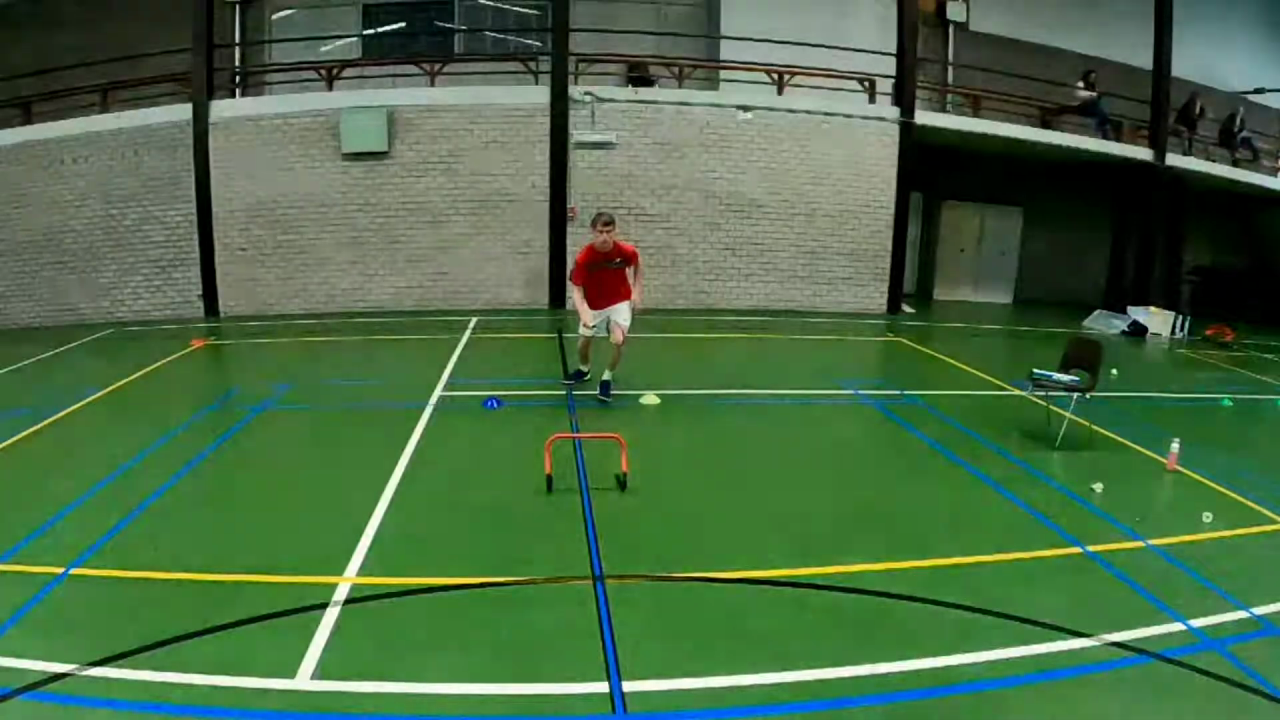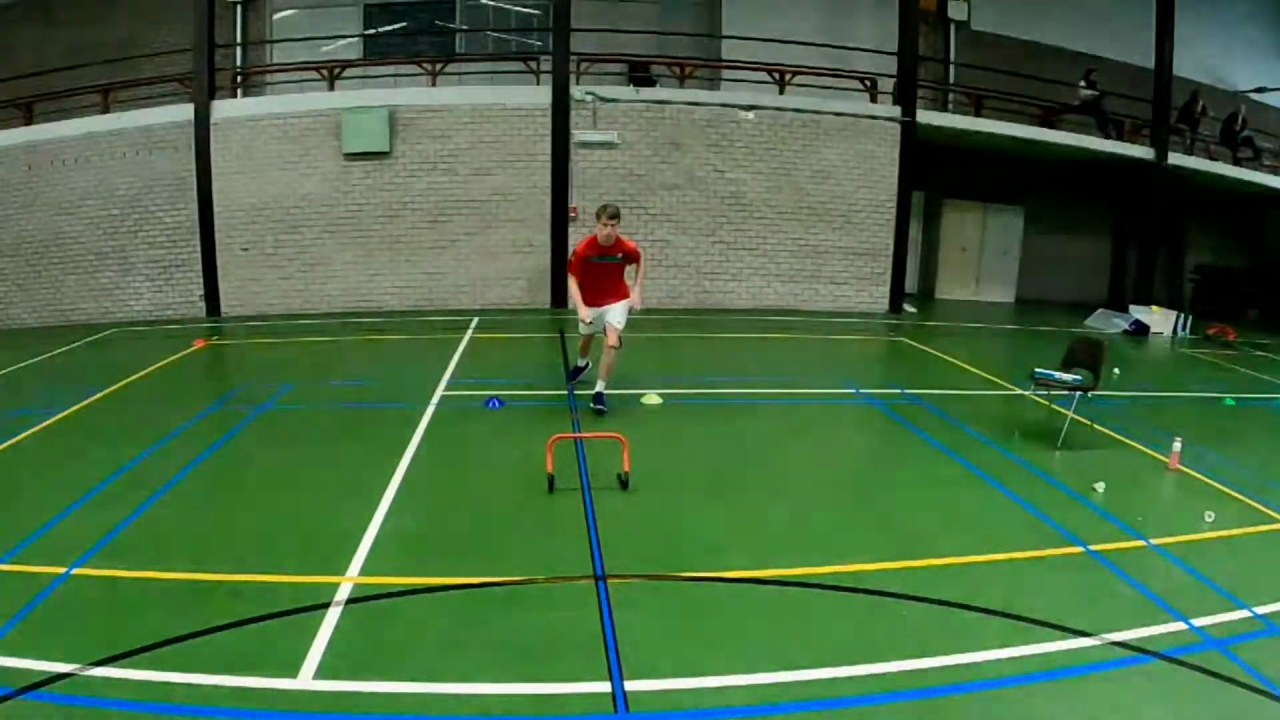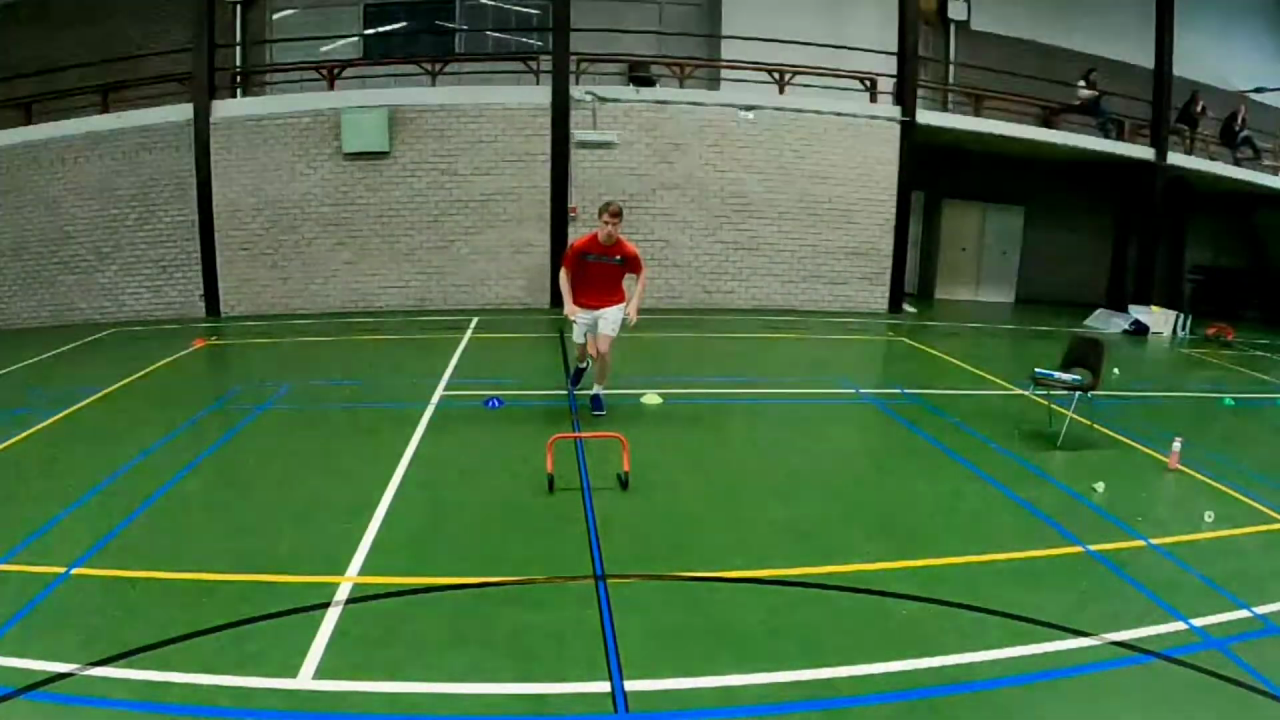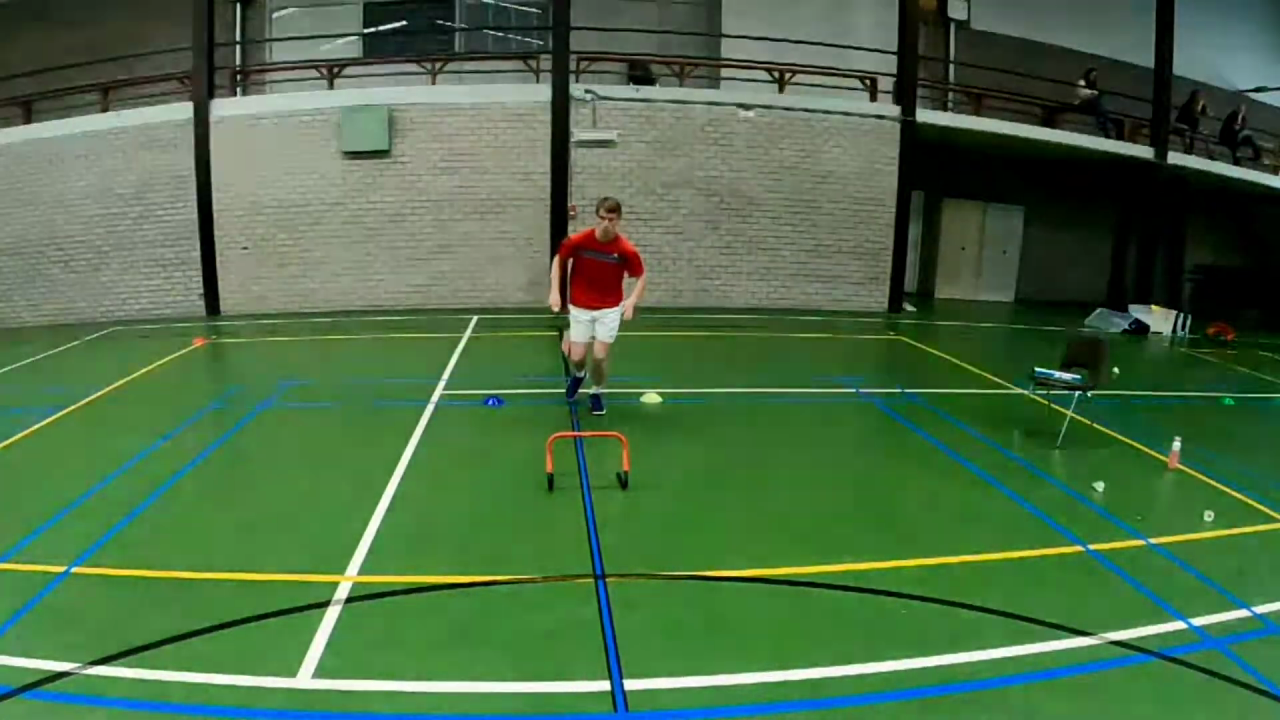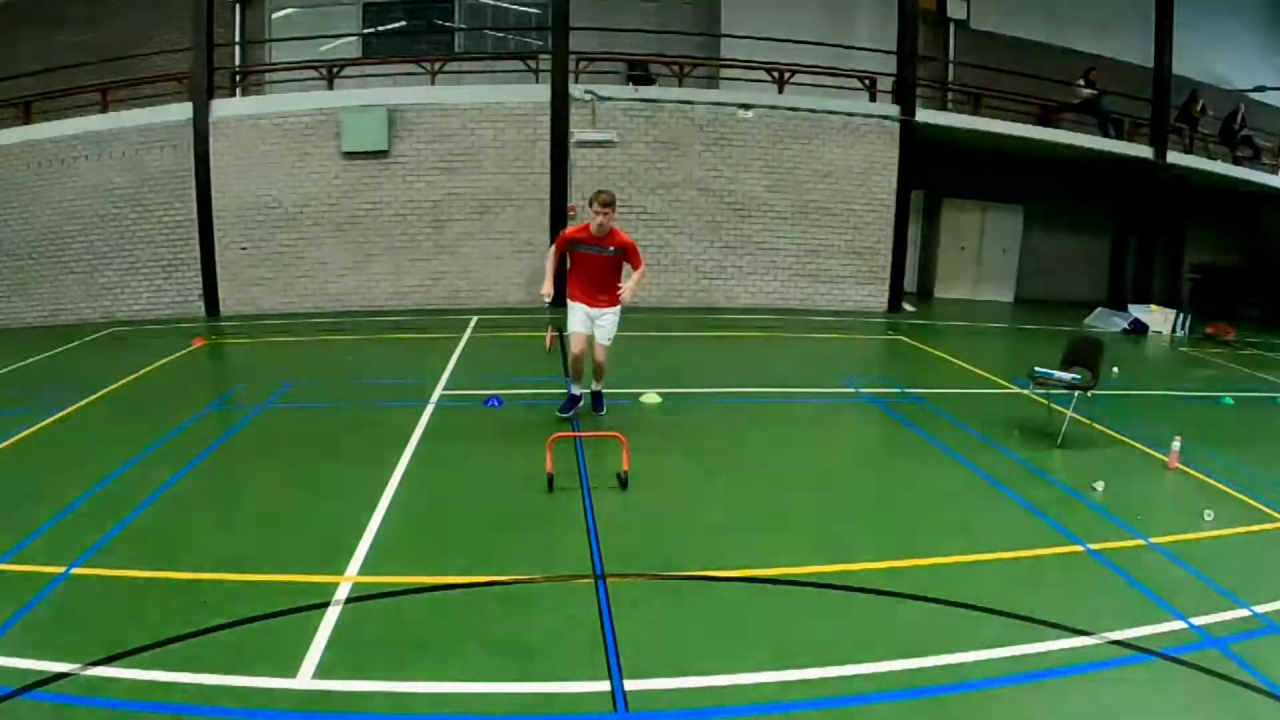
dt=1s
person 1, frame 1
left shoulder: (626, 251)
right shoulder: (583, 258)
left elbow: (637, 264)
right elbow: (576, 290)
left wrist: (637, 291)
right wrist: (583, 314)
left hip: (620, 301)
right hip: (594, 305)
left knee: (619, 340)
right knee: (584, 341)
left ankle: (607, 378)
right ankle: (584, 370)
person 1, frame 2
left shoulder: (627, 248)
right shoulder: (583, 249)
left elbow: (640, 263)
right elbow: (572, 280)
left wrist: (636, 291)
right wrist: (581, 308)
left hip: (617, 301)
right hip: (589, 303)
left knee: (611, 343)
right knee: (586, 338)
left ankle: (599, 392)
right ankle: (582, 364)
person 1, frame 3
left shoulder: (627, 251)
right shoulder: (580, 246)
left elbow: (641, 273)
right elbow: (564, 272)
left wrist: (634, 302)
right wrist: (568, 302)
left hip: (612, 306)
right hip: (582, 307)
left knee: (603, 351)
right knee: (581, 352)
left ankle: (597, 393)
right ankle: (582, 365)
person 1, frame 4
left shoulder: (626, 250)
right shoulder: (577, 241)
left elbow: (641, 276)
right elbow: (558, 260)
left wrist: (633, 300)
right wrist: (555, 292)
left hip: (610, 309)
right hip: (580, 307)
left knee: (600, 356)
right knee: (577, 357)
left ankle: (596, 393)
right ankle: (578, 375)
person 1, frame 5
left shoulder: (624, 242)
right shoulder: (571, 236)
left elbow: (640, 267)
right elbow: (554, 252)
left wrist: (631, 284)
right wrist: (548, 281)
left hip: (608, 306)
right hip: (578, 302)
left knee: (599, 358)
right knee: (576, 352)
left ankle: (597, 391)
right ankle: (575, 393)
